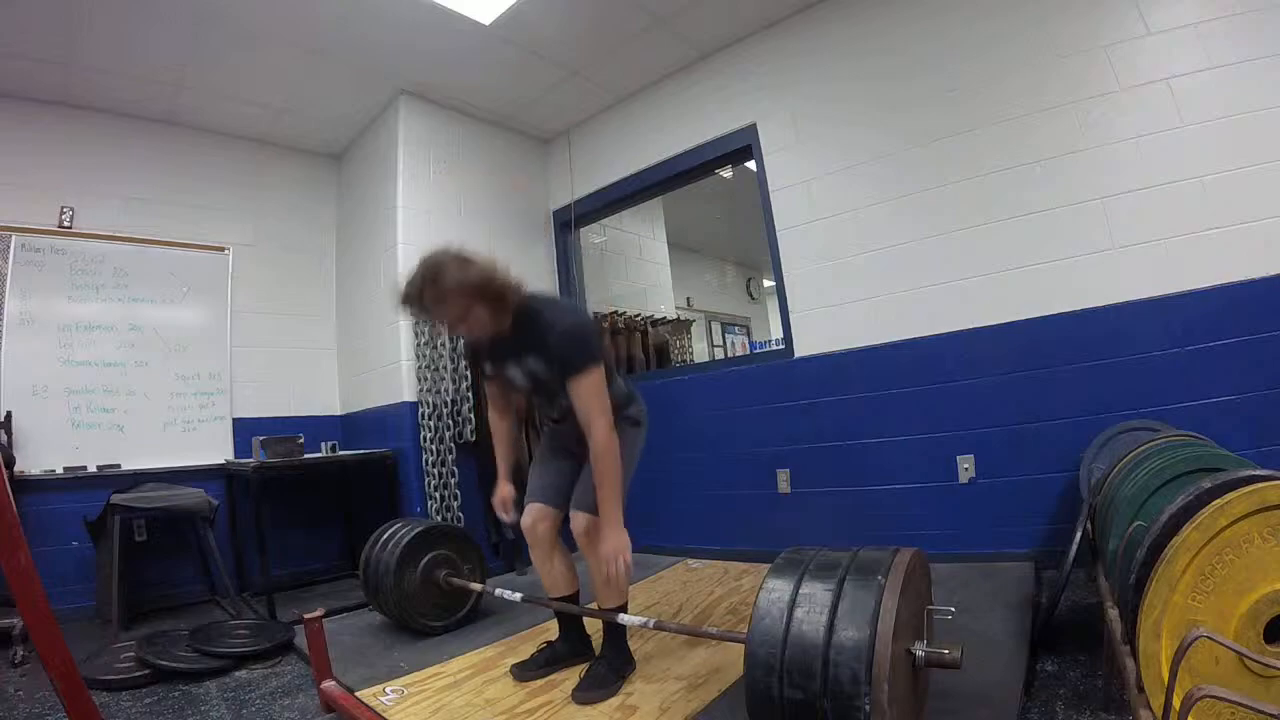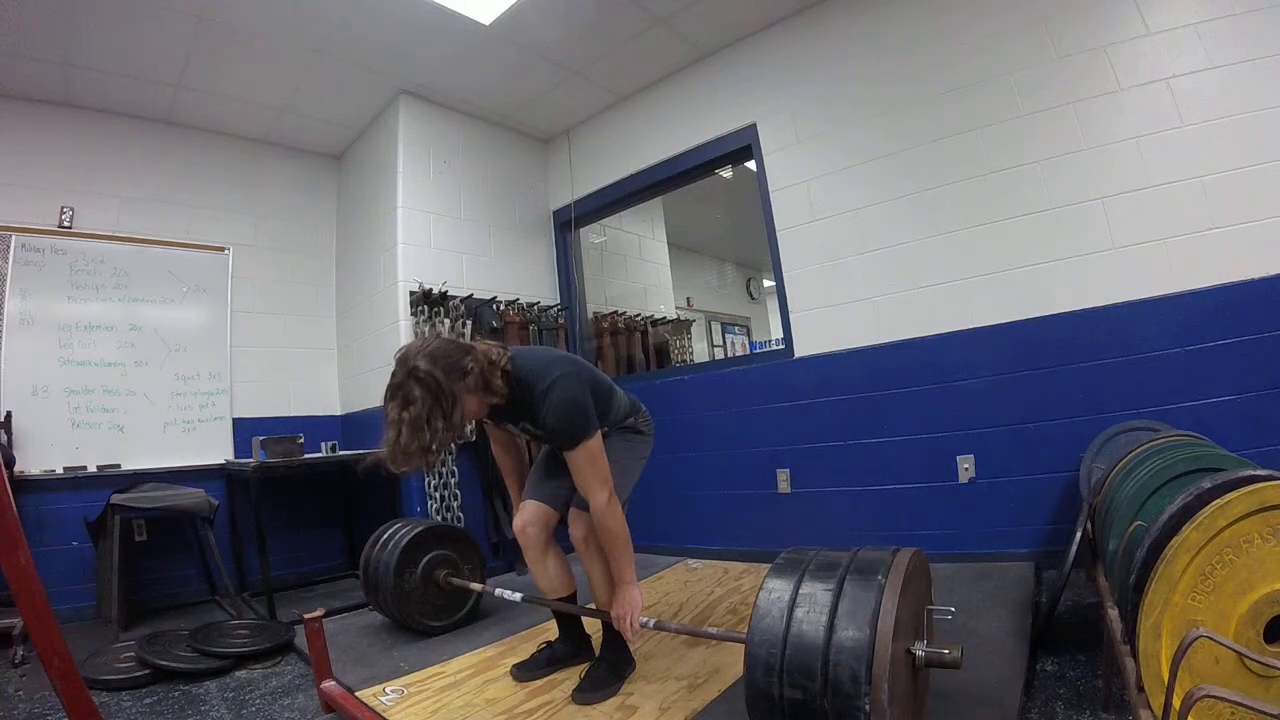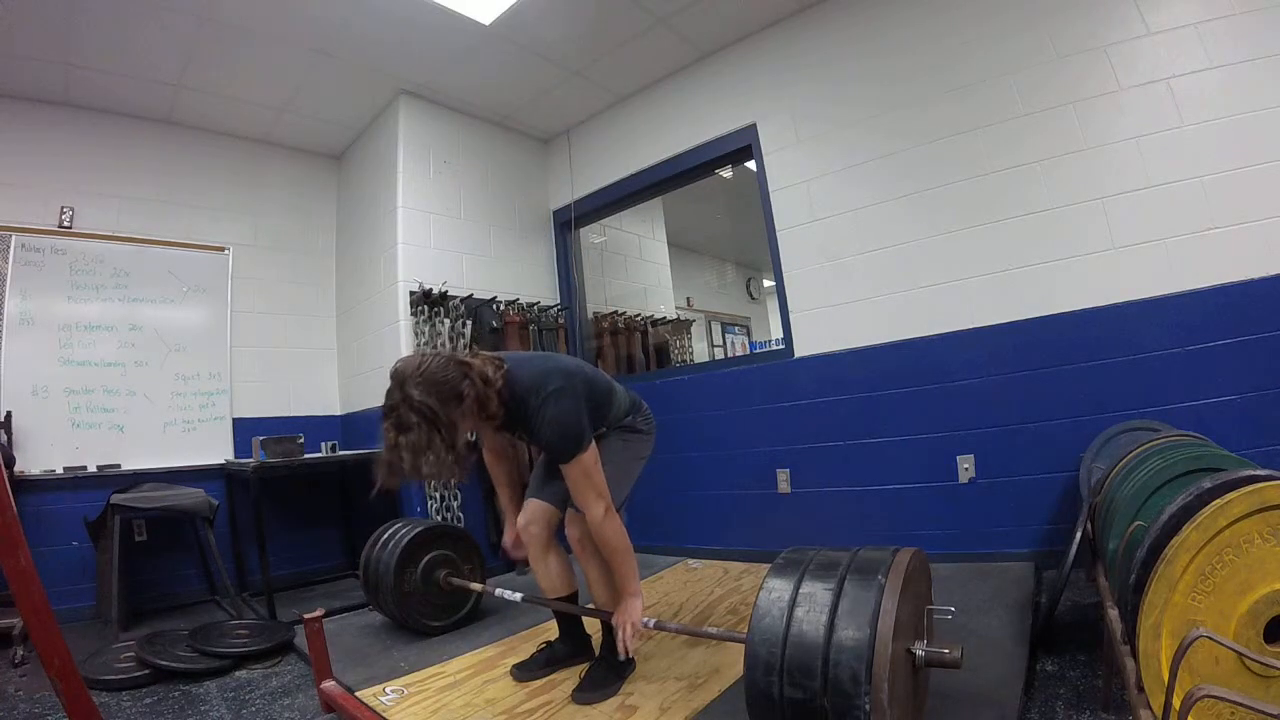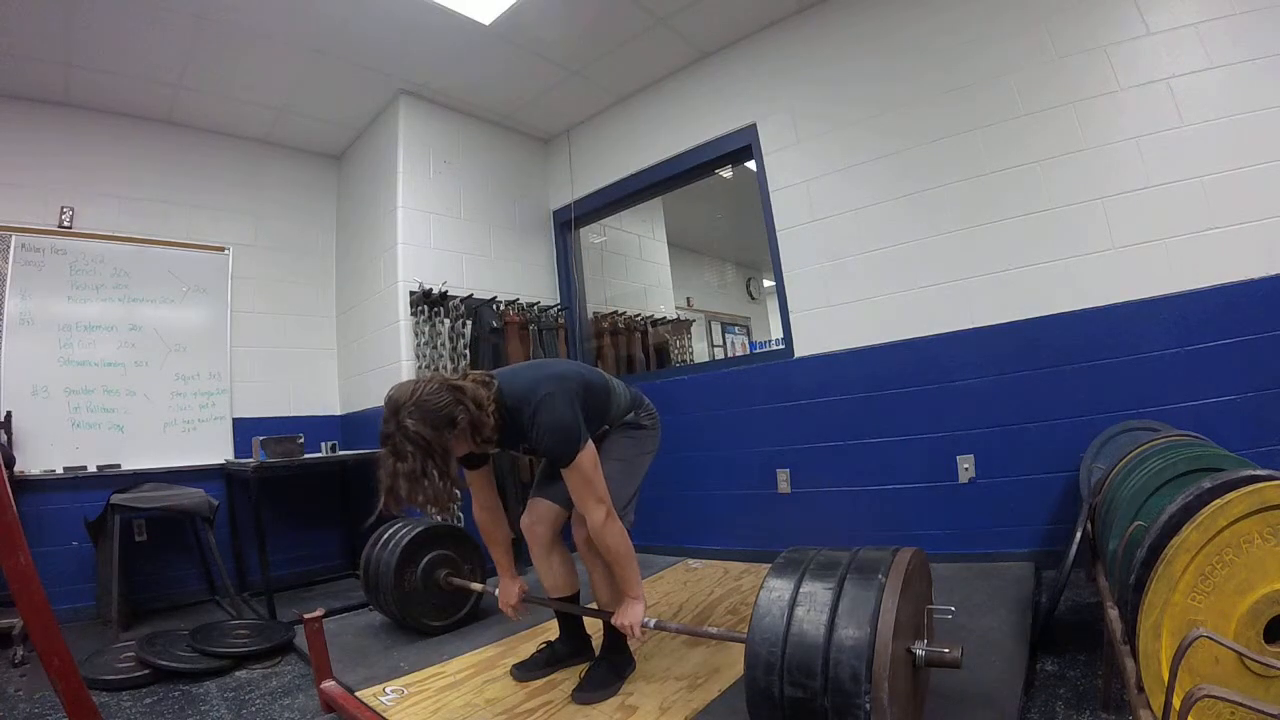
dt=0.4s
person 1, frame 1
left shoulder: (560, 326)
right shoulder: (482, 341)
left elbow: (600, 431)
right elbow: (501, 411)
left wrist: (613, 525)
right wrist: (504, 478)
left hip: (615, 423)
right hip: (562, 428)
left knee: (586, 526)
right knee: (536, 525)
left ankle: (616, 650)
right ankle: (572, 639)
person 1, frame 2
left shoulder: (554, 391)
right shoulder: (488, 384)
left elbow: (601, 498)
right elbow: (506, 445)
left wrist: (628, 586)
right wrist: (521, 506)
left hip: (621, 431)
right hip: (568, 439)
left knee: (583, 529)
right knee: (529, 526)
left ankle: (616, 652)
right ankle: (572, 640)
person 1, frame 3
left shoulder: (549, 404)
right shoulder: (479, 391)
left elbow: (598, 510)
right elbow: (499, 453)
left wrist: (632, 596)
right wrist: (512, 520)
left hip: (622, 430)
right hip: (575, 434)
left knee: (581, 530)
right knee: (532, 524)
left ankle: (616, 653)
right ankle: (573, 639)
person 1, frame 4
left shoulder: (546, 414)
right shoulder: (468, 417)
left elbow: (599, 514)
right elbow: (486, 508)
left wrist: (633, 598)
right wrist: (507, 577)
left hip: (628, 426)
right hip: (581, 431)
left knee: (586, 531)
right knee: (536, 525)
left ankle: (616, 653)
right ankle: (573, 639)
